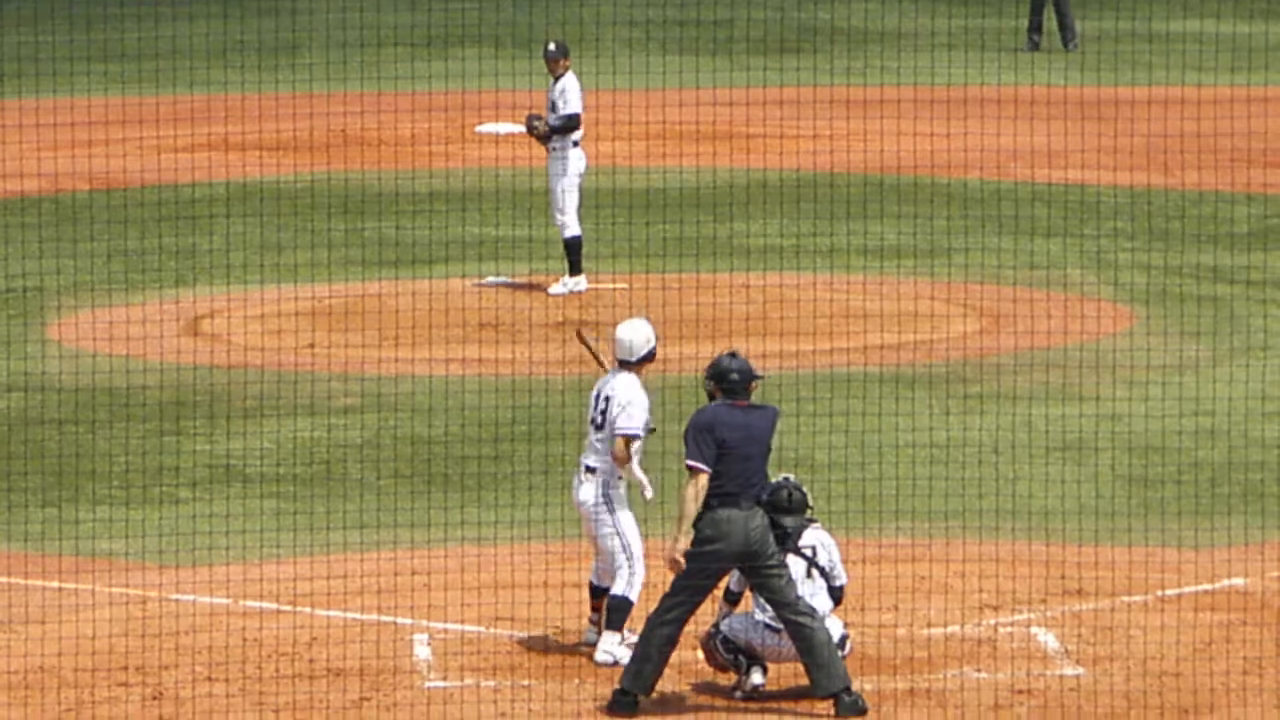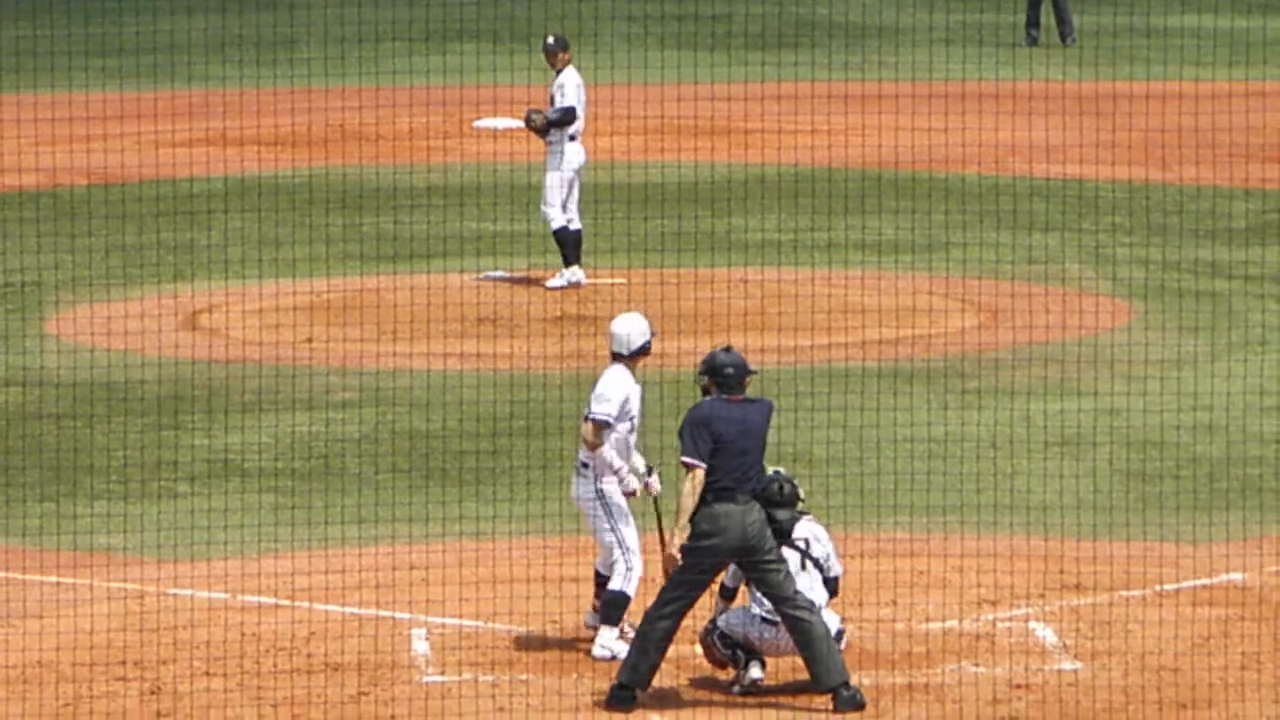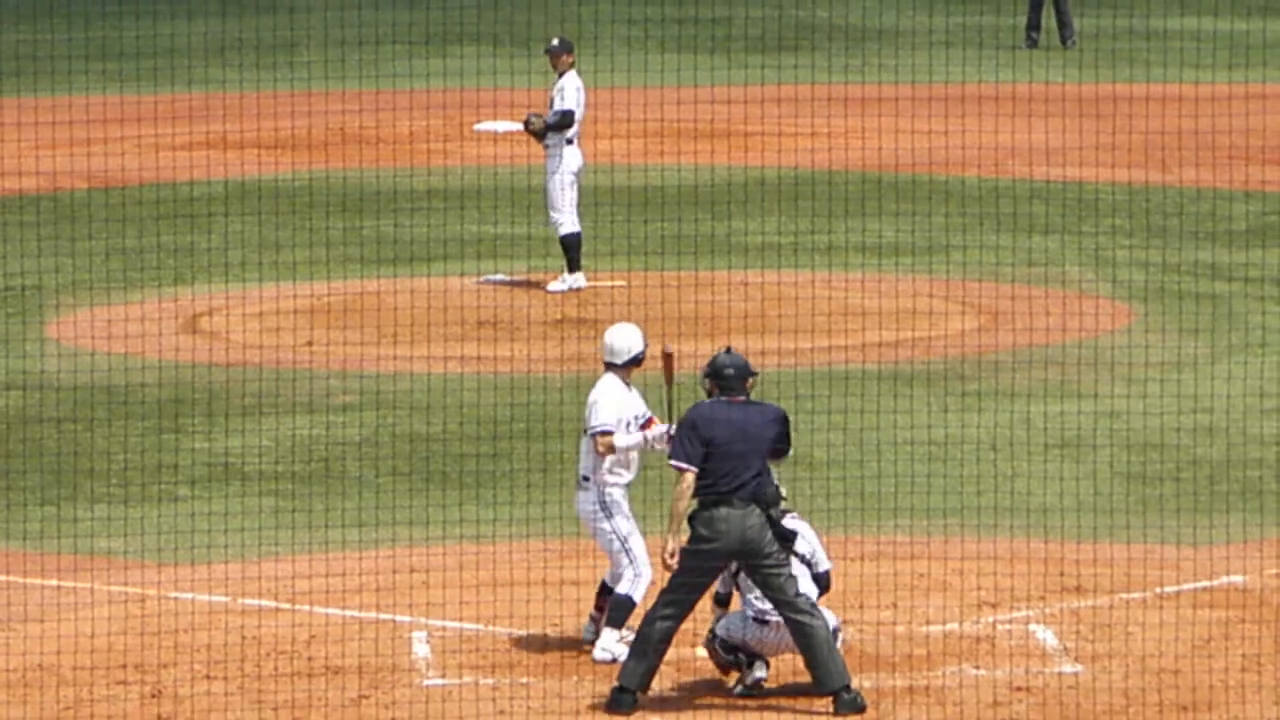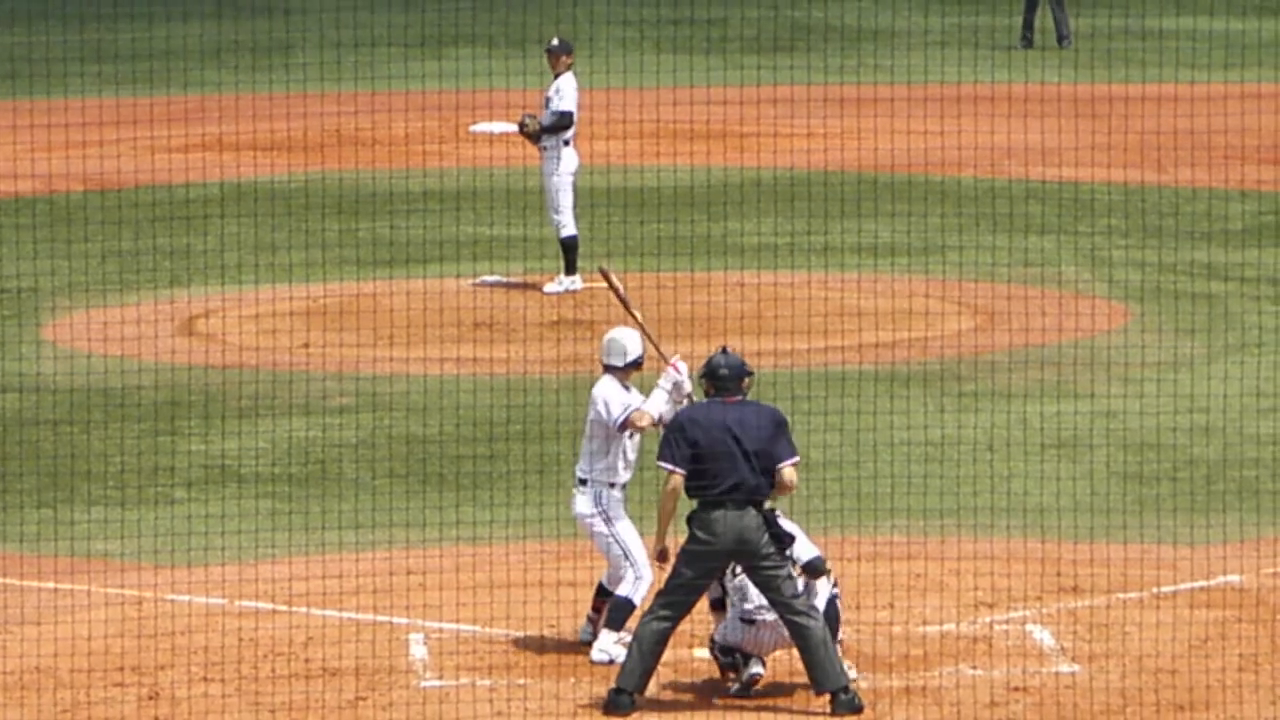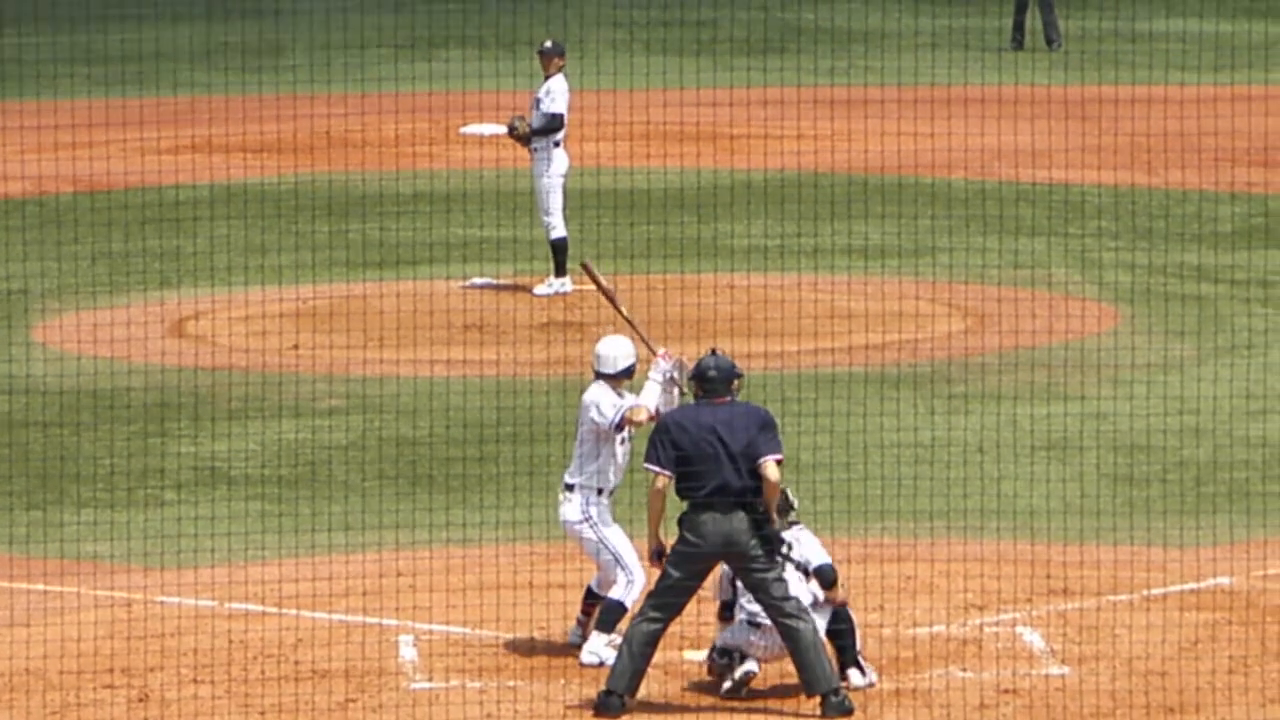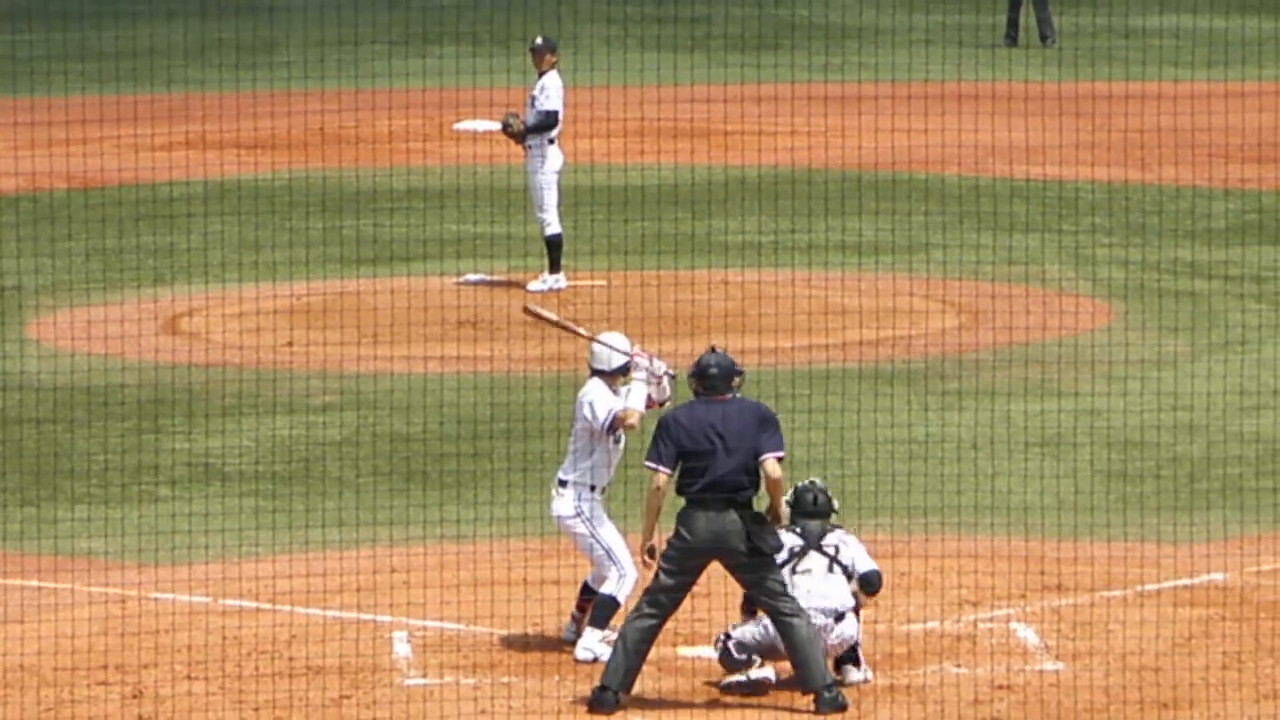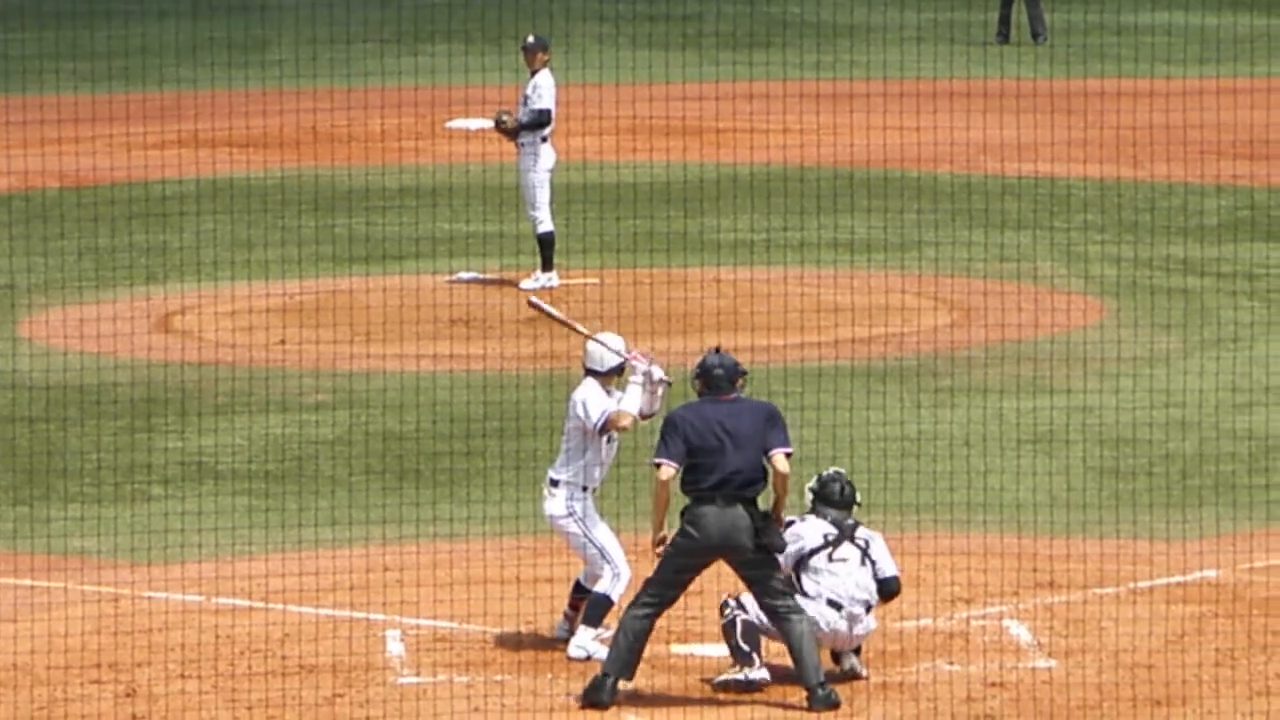
dt=0.3s
person 1, frame 1
left shoulder: (706, 419)
right shoulder: (768, 417)
left elbow: (699, 482)
left wrist: (681, 537)
left hip: (716, 526)
right hip: (757, 526)
left knee: (671, 613)
right knee: (797, 612)
person 1, frame 2
left shoulder: (702, 414)
right shoulder: (763, 411)
left elbow: (696, 478)
left wrist: (677, 533)
left hip: (713, 520)
right hip: (754, 519)
left knee: (667, 608)
right knee: (795, 606)
left ankle: (626, 689)
right ankle: (841, 689)
person 1, frame 3
left shoulder: (697, 417)
right shoulder: (774, 416)
left elbow: (686, 482)
left wrist: (672, 537)
left hip: (712, 524)
right hip: (758, 523)
left knee: (667, 610)
right knee: (800, 609)
left ankle: (626, 691)
right ankle: (842, 692)
person 1, frame 4
left shoulder: (687, 419)
right shoulder: (770, 418)
left elbow: (674, 484)
right elbow: (789, 482)
left wrist: (661, 537)
left hip: (709, 526)
right hip: (756, 524)
left knee: (663, 611)
right knee: (799, 610)
person 1, frame 5
left shoulder: (673, 421)
right shoulder: (757, 417)
left elbow: (660, 484)
right elbow: (771, 476)
left wrist: (654, 537)
right wrist: (769, 514)
left hip: (697, 527)
right hip: (745, 525)
left knee: (654, 613)
right knee: (789, 612)
person 1, frame 6
left shoulder: (675, 419)
right shoulder: (758, 414)
left elbow: (659, 482)
right elbow: (773, 473)
left wrist: (648, 536)
right wrist: (776, 509)
left hip: (693, 525)
right hip: (740, 524)
left knee: (650, 610)
right knee: (785, 609)
left ankle: (609, 692)
right ankle: (824, 691)
person 1, frame 7
left shoulder: (681, 417)
right shoulder: (765, 413)
left elbow: (665, 476)
right elbow: (782, 468)
left wrist: (658, 528)
right wrist: (778, 508)
left hip: (699, 520)
right hip: (745, 520)
left knee: (648, 602)
right knee: (785, 608)
left ankle: (607, 683)
right ankle: (818, 689)
person 2, frame 1
left shoulder: (607, 382)
right shoulder: (633, 393)
right elbow: (619, 452)
right wrist: (642, 482)
left hip: (588, 485)
right hip: (607, 489)
left knee: (606, 561)
right knee: (631, 568)
left ankle: (598, 628)
right ankle: (609, 645)
person 2, frame 2
left shoulder: (619, 378)
right shoulder: (618, 383)
right elbow: (589, 435)
left wrist: (643, 469)
right wrist: (625, 474)
left hip: (598, 481)
right hip: (601, 484)
left knee: (612, 551)
right knee: (628, 562)
left ankle: (600, 615)
right ankle: (606, 641)
person 2, frame 3
left shoulder: (628, 392)
right shoulder: (608, 394)
left elbow: (649, 428)
right elbow: (603, 446)
left wrist: (663, 433)
right wrist: (647, 436)
left hip: (611, 494)
right hip: (602, 496)
left knee: (623, 564)
right knee: (638, 570)
left ankle: (598, 626)
right ankle: (607, 644)
person 2, frame 4
left shoulder: (625, 391)
right shoulder: (607, 392)
left elbow: (665, 418)
right elbow: (641, 422)
left wrist: (679, 390)
right wrist: (665, 384)
left hip: (605, 496)
right hip: (599, 498)
left knee: (622, 565)
right knee: (639, 573)
left ankle: (594, 628)
right ankle: (605, 645)
person 2, frame 5
left shoulder: (615, 396)
right shoulder: (598, 397)
left elbow: (662, 411)
right elbow: (639, 417)
left wrist: (668, 381)
right wrist: (655, 376)
left hip: (590, 503)
right hip: (585, 505)
left knee: (612, 568)
right knee: (631, 576)
left ankle: (583, 630)
right ankle: (595, 647)
person 2, frame 6
left shoulder: (612, 391)
right shoulder: (595, 395)
left elbow: (658, 399)
right elbow: (630, 420)
left wrist: (656, 375)
right wrist: (639, 377)
left hip: (583, 498)
right hip: (578, 500)
left knee: (607, 564)
right knee: (622, 572)
left ankle: (577, 626)
right ankle: (589, 644)
person 2, frame 7
left shoulder: (606, 395)
right shoulder: (589, 395)
left elbow: (646, 412)
right elbow: (623, 422)
left wrist: (652, 384)
right wrist: (636, 380)
left hip: (574, 498)
right hip: (569, 500)
left knee: (600, 562)
right knee: (616, 570)
left ankle: (570, 624)
right ankle: (582, 641)
person 3, frame 1
left shoulder: (568, 85)
right shoulder: (557, 84)
left elbow: (574, 121)
left wrist: (548, 130)
right wrist: (545, 130)
left hip: (567, 157)
right hip: (560, 156)
left knee: (565, 217)
right knee: (568, 217)
left ankle: (574, 277)
right ankle: (576, 275)
person 3, frame 2
left shoulder: (567, 79)
right shoulder: (565, 78)
left elbow: (569, 115)
left wrist: (545, 122)
right wrist: (544, 125)
left hip: (564, 151)
right hip: (567, 150)
left knee: (551, 209)
right knee: (569, 212)
left ankle: (571, 267)
right ankle: (574, 270)
person 3, frame 3
left shoulder: (568, 82)
right shoulder: (567, 82)
left elbow: (567, 118)
left wrist: (543, 126)
right wrist: (543, 130)
left hip: (562, 154)
right hip: (562, 153)
left knee: (560, 215)
right knee: (568, 214)
left ankle: (573, 274)
right ankle: (574, 273)
person 3, frame 4
left shoulder: (565, 83)
right shoulder: (559, 84)
left elbow: (566, 120)
left wrist: (539, 129)
right wrist: (538, 130)
left hip: (559, 156)
right hip: (554, 155)
left knee: (562, 217)
right knee: (562, 217)
left ankle: (571, 276)
right ankle: (570, 275)
person 3, frame 5
left shoulder: (556, 85)
right shoulder: (548, 86)
left elbow: (556, 122)
left wrist: (530, 132)
right wrist: (529, 133)
left hip: (550, 157)
right hip: (543, 157)
left knee: (553, 218)
right knee: (552, 217)
left ankle: (561, 279)
right ankle: (560, 277)
person 3, frame 6
left shoulder: (550, 82)
right shoulder: (543, 82)
left elbow: (551, 120)
left wrist: (524, 130)
right wrist: (522, 129)
left hip: (543, 154)
right hip: (538, 153)
left knee: (547, 215)
right knee: (546, 215)
left ankle: (555, 275)
right ankle: (554, 273)
person 3, frame 7
left shoulder: (542, 81)
right shoulder: (535, 81)
left elbow: (544, 118)
left wrist: (518, 126)
right wrist: (516, 127)
left hip: (536, 152)
right hip: (530, 152)
left knee: (539, 213)
right knee: (536, 212)
left ankle: (548, 274)
right ankle: (545, 271)
person 4, frame 1
right shoulder: (821, 537)
left elbow: (732, 596)
right elbow: (837, 595)
left wrist: (718, 627)
left hip: (768, 640)
left knee: (717, 635)
right knee: (838, 634)
left ankle: (751, 670)
person 4, frame 2
right shoulder: (815, 530)
left elbow: (727, 591)
right elbow: (832, 588)
left wrist: (716, 624)
left hip: (764, 634)
left knee: (714, 633)
right knee: (834, 627)
left ankle: (750, 665)
person 4, frame 3
right shoulder: (798, 527)
left elbow: (721, 597)
right elbow: (824, 583)
left wrist: (716, 631)
left hip: (759, 633)
left knee: (718, 635)
right knee: (829, 629)
left ankle: (752, 666)
person 4, frame 4
right shoulder: (780, 526)
left elbow: (716, 602)
right elbow: (817, 568)
left wrist: (720, 633)
left hip: (749, 635)
left knee: (719, 641)
right knee: (825, 584)
left ankle: (746, 664)
person 4, frame 5
right shoulder: (800, 536)
left elbow: (726, 608)
right elbow: (828, 576)
left wrist: (723, 644)
right wrist: (835, 596)
left hip: (757, 640)
left knee: (719, 656)
right knee: (835, 605)
left ankle: (740, 666)
right ankle: (855, 671)
person 4, frame 6
right shoulder: (844, 540)
left elbow: (750, 601)
right elbow: (872, 582)
left wrist: (741, 635)
right wrist: (859, 598)
right hip: (840, 636)
left knee: (727, 644)
left ankle: (754, 668)
right ankle: (851, 667)
person 4, frame 7
left shoulder: (804, 527)
right shoulder: (870, 537)
right elbow: (891, 588)
left hip: (821, 621)
right hip: (858, 632)
left knee: (735, 606)
left ankle: (751, 667)
right ankle: (848, 657)
